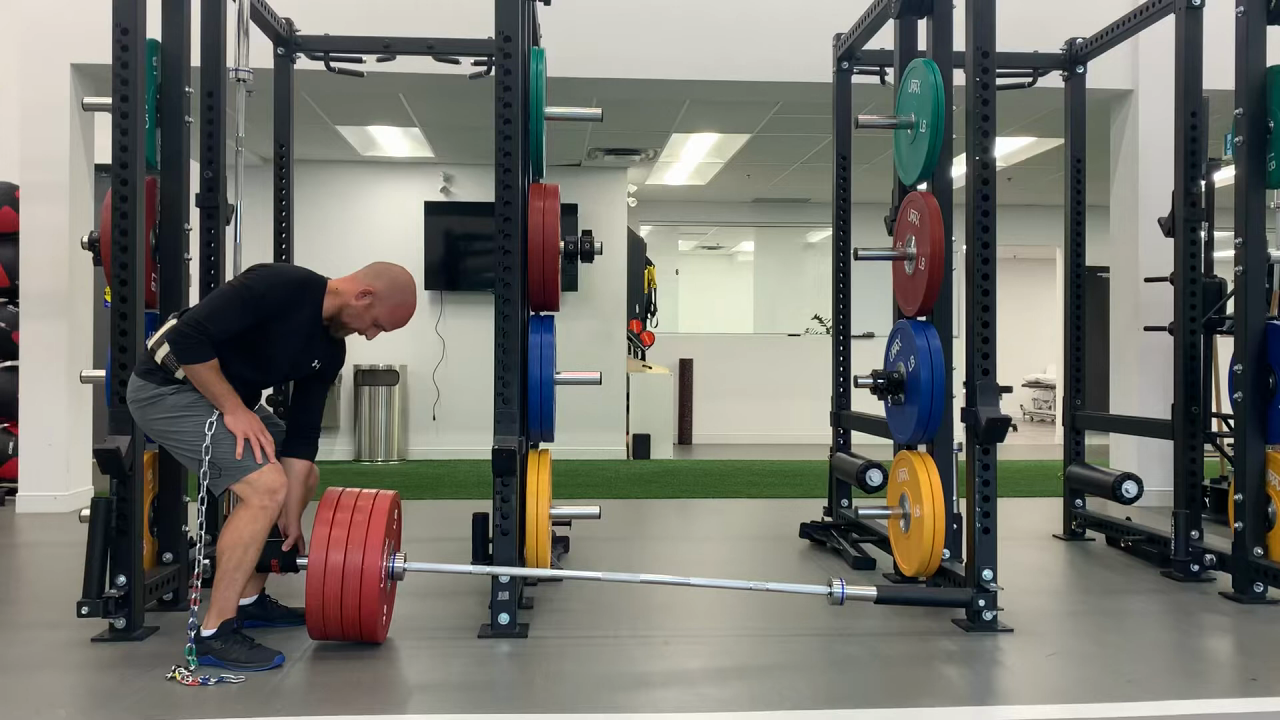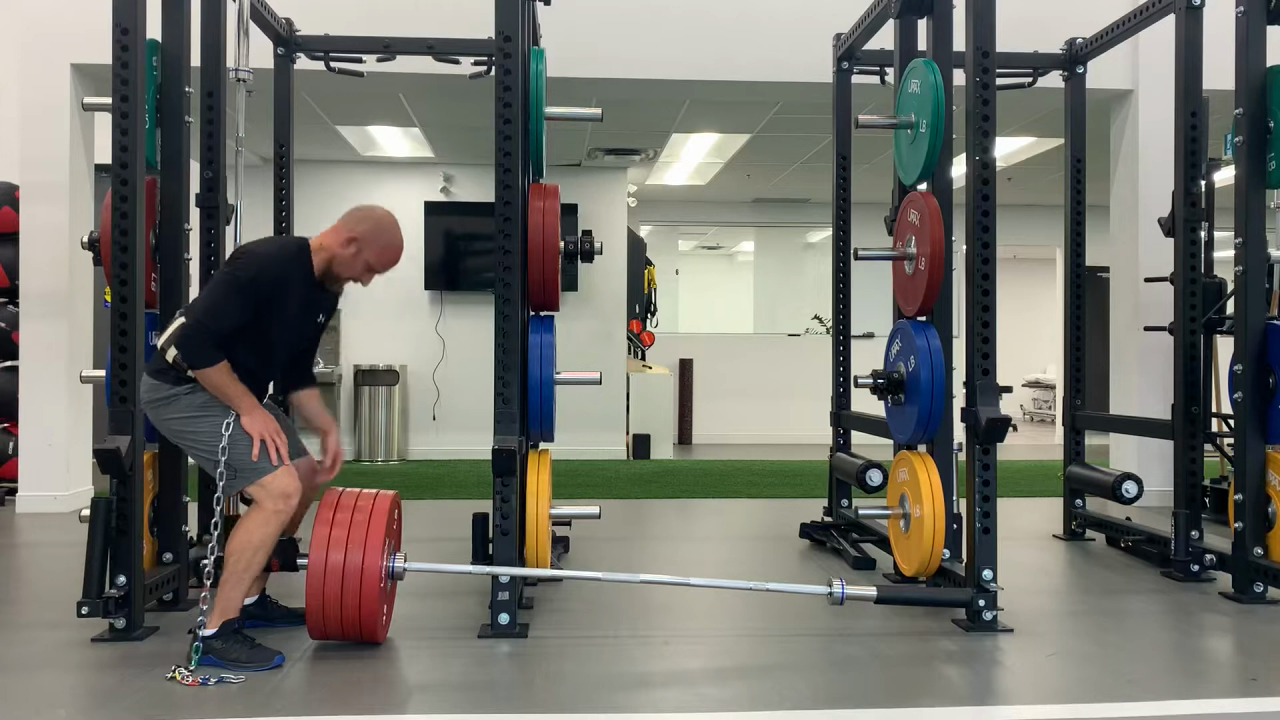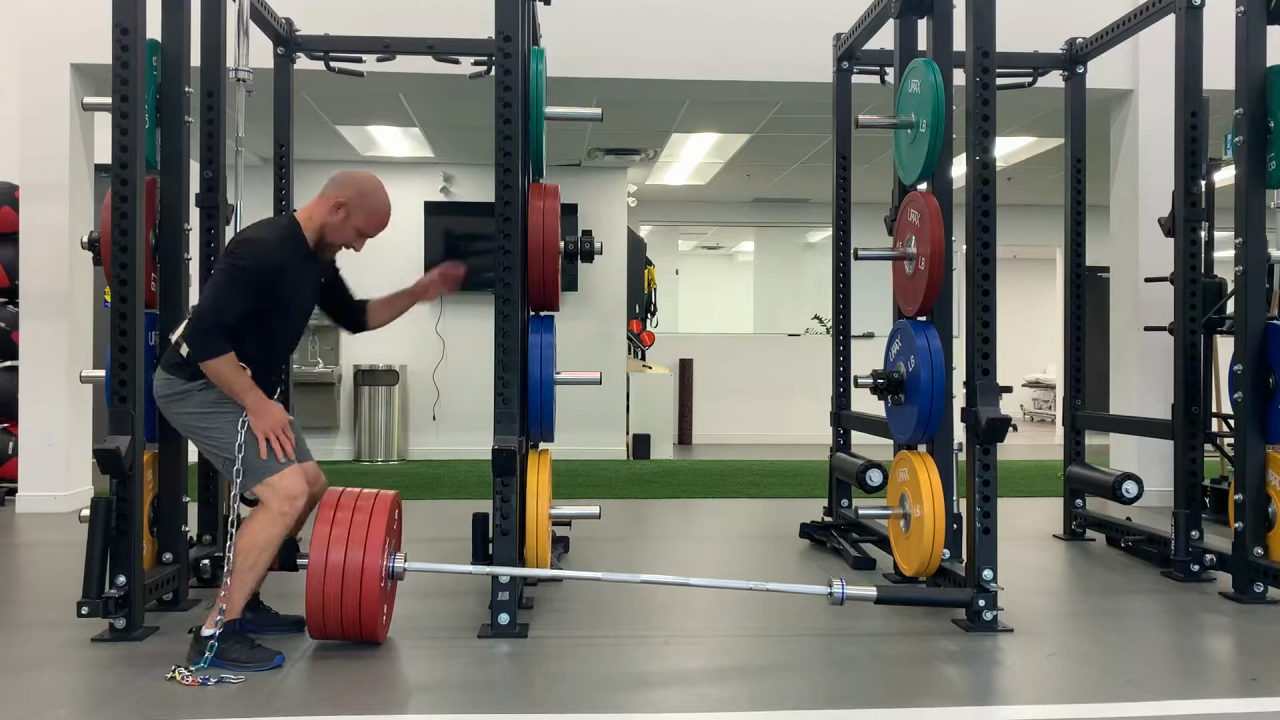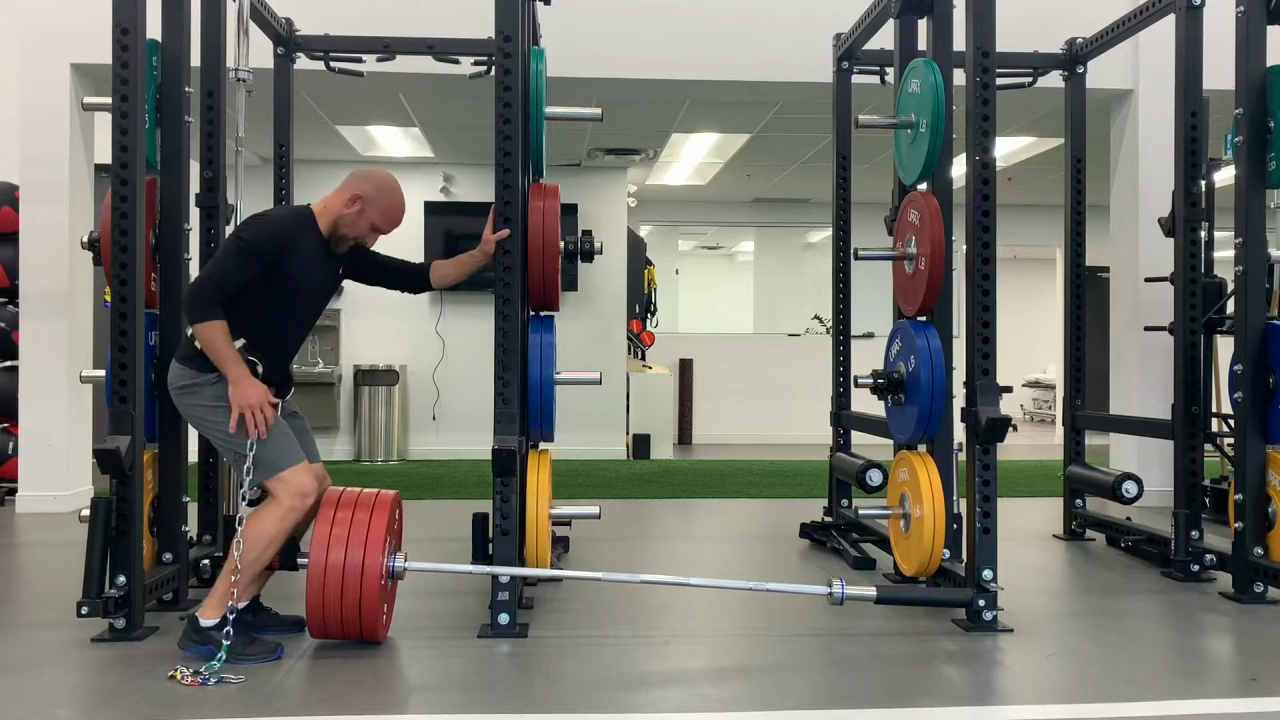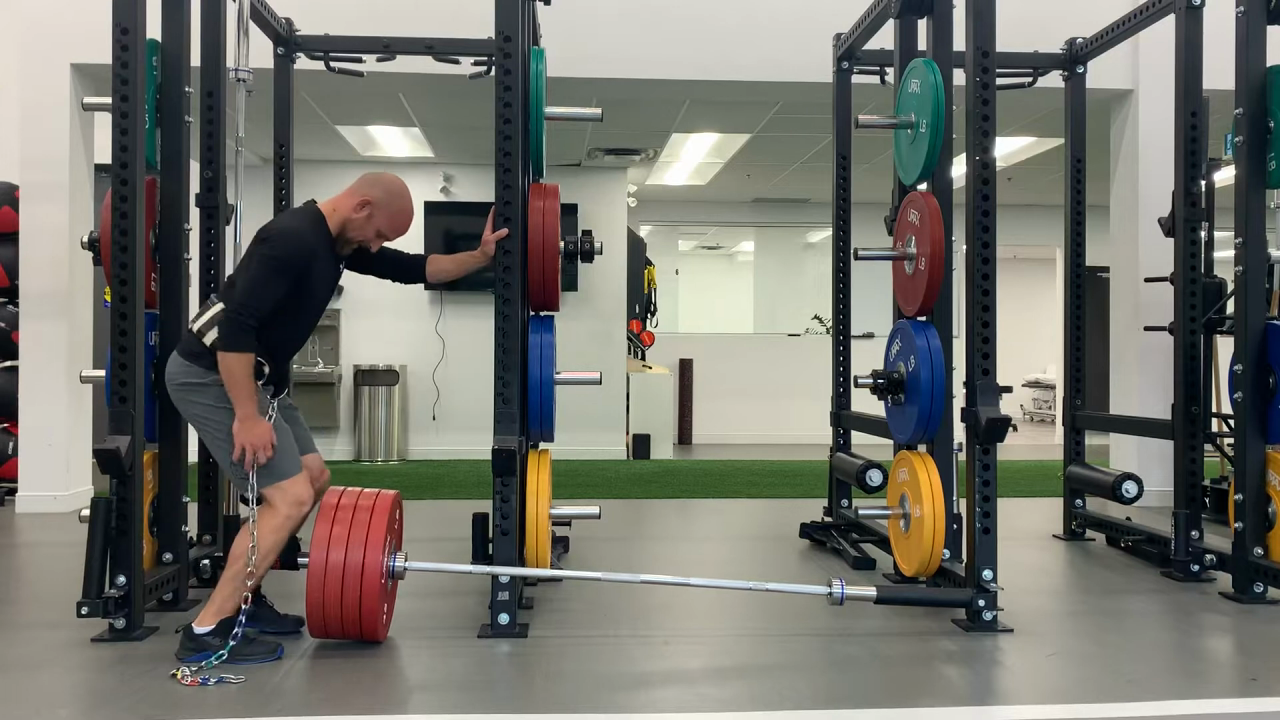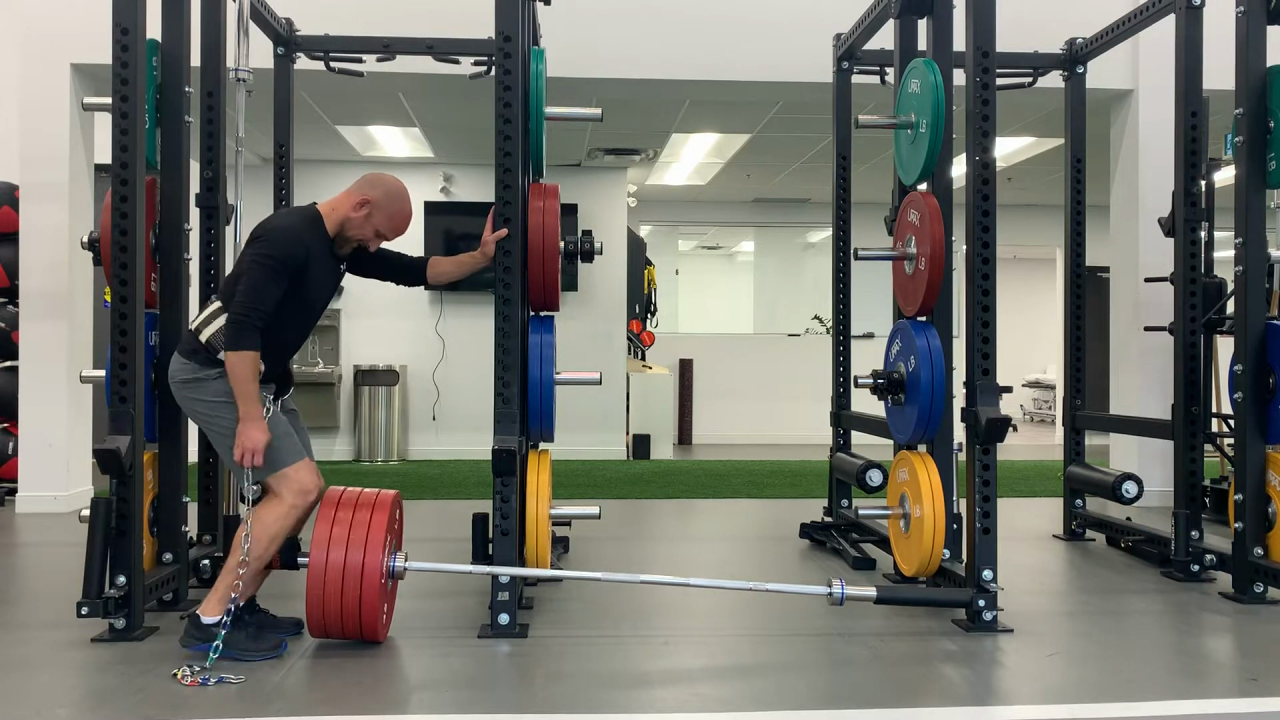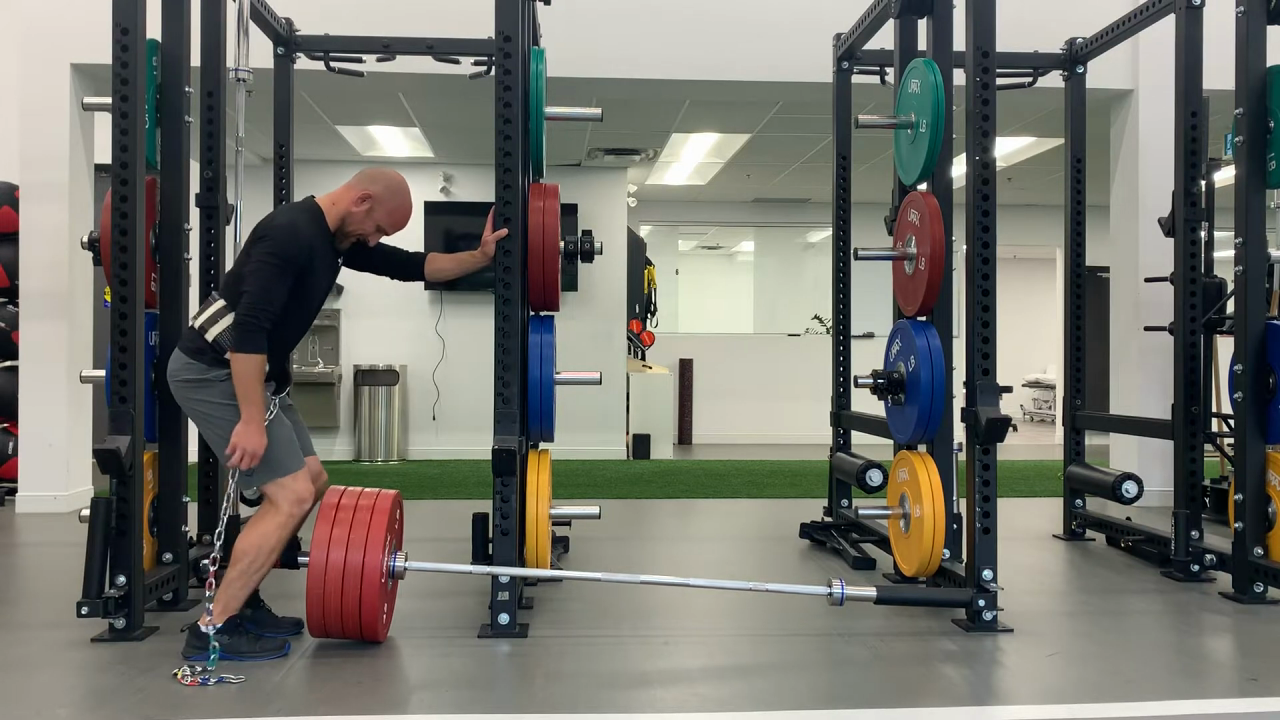
dt=0.3s
person 1, frame 1
left shoulder: (329, 349)
right shoulder: (279, 286)
left elbow: (302, 430)
right elbow: (188, 336)
left wrist: (290, 518)
right wrist: (235, 409)
right hip: (167, 387)
left knee: (302, 477)
right knee: (267, 487)
left ankle: (249, 601)
right ankle: (214, 633)
person 1, frame 2
left shoulder: (323, 294)
right shoulder: (268, 264)
left elbow: (296, 375)
right elbow: (195, 339)
left wrist: (329, 430)
right wrist: (250, 409)
left hip: (235, 388)
right hip: (181, 387)
left knee: (305, 479)
right knee: (280, 492)
left ankle: (249, 598)
right ankle: (215, 632)
person 1, frame 3
left shoulder: (317, 259)
right shoulder: (265, 248)
left elbow: (353, 317)
right elbow: (202, 335)
left wrist: (417, 294)
right wrist: (257, 406)
left hip: (245, 387)
right hip: (197, 384)
left knee: (308, 486)
right knee: (285, 493)
left ankle: (241, 603)
right ankle: (214, 634)
person 1, frame 4
left shoulder: (340, 251)
right shoulder: (275, 230)
left elbow: (415, 278)
right elbow: (202, 298)
left wrist: (481, 255)
right wrist: (240, 379)
left hip: (262, 380)
right hip: (212, 378)
left knee: (314, 490)
right knee: (296, 490)
left ankle: (243, 605)
right ankle: (209, 622)
person 1, frame 5
left shoulder: (337, 242)
right shoulder: (294, 238)
left elbow: (411, 269)
right elbow: (238, 327)
left wrist: (480, 256)
right wrist: (248, 416)
left hip: (253, 375)
right hip: (211, 375)
left knee: (313, 480)
right knee: (291, 497)
left ankle: (243, 600)
right ankle: (206, 631)
person 1, frame 6
left shoulder: (340, 245)
right shoulder: (287, 235)
left elbow: (412, 272)
right elbow: (242, 325)
left wrist: (480, 258)
right wrist: (251, 418)
left hip: (256, 374)
right hip: (212, 371)
left knee: (306, 490)
right knee: (298, 487)
left ankle: (239, 605)
right ankle: (211, 619)
person 1, frame 7
left shoulder: (336, 238)
right shoulder: (292, 232)
left elbow: (410, 266)
right elbow: (251, 326)
left wrist: (480, 256)
right wrist: (252, 422)
left hip: (247, 371)
right hip: (213, 371)
left knee: (311, 484)
right knee: (292, 495)
left ankle: (242, 603)
right ankle: (212, 629)
